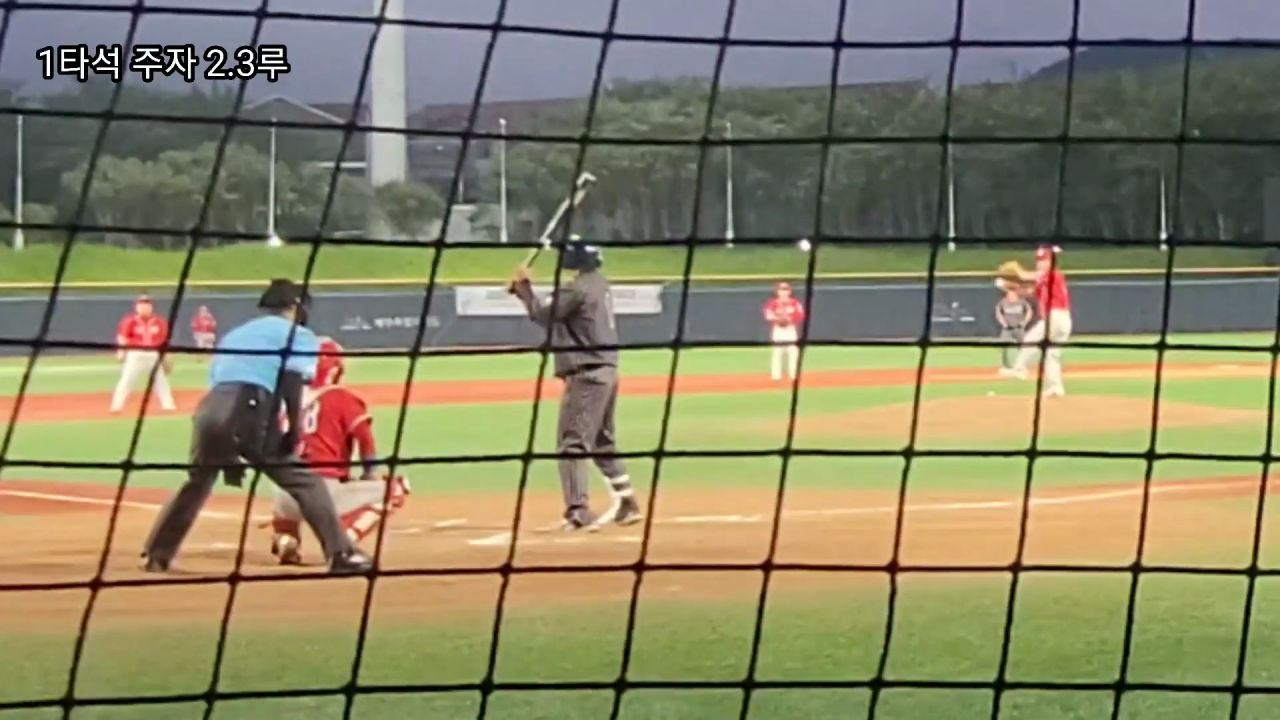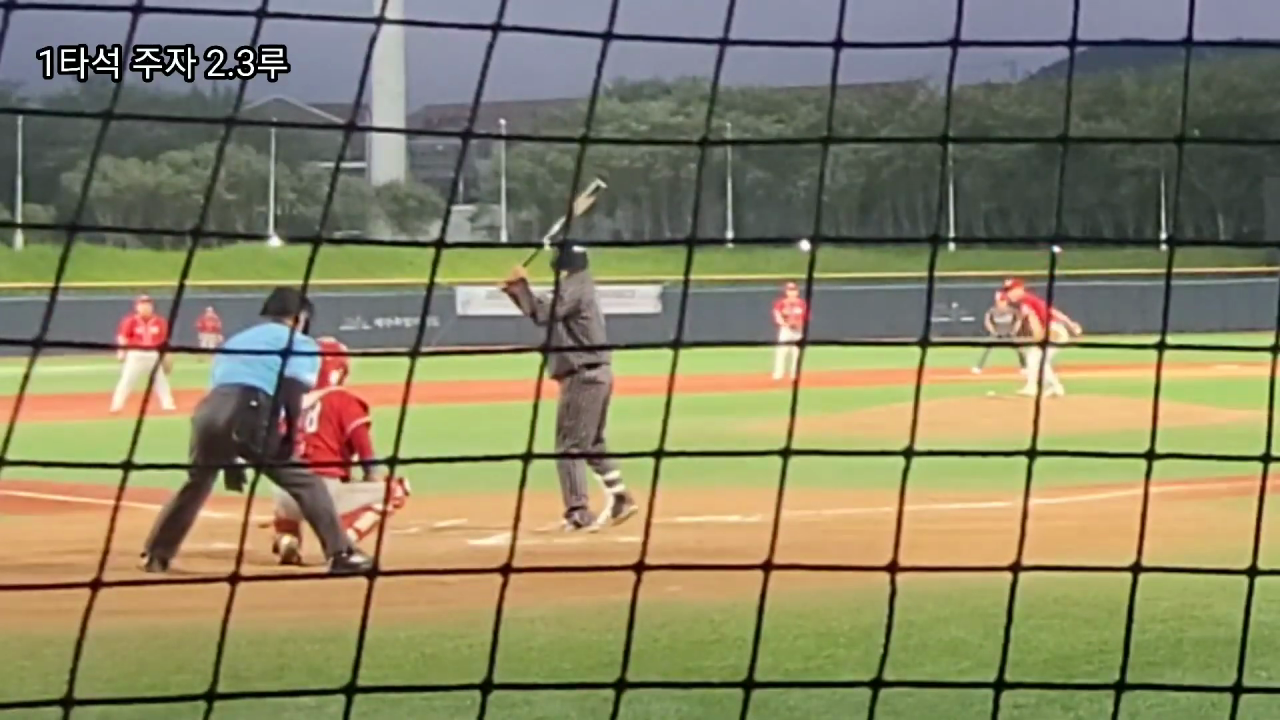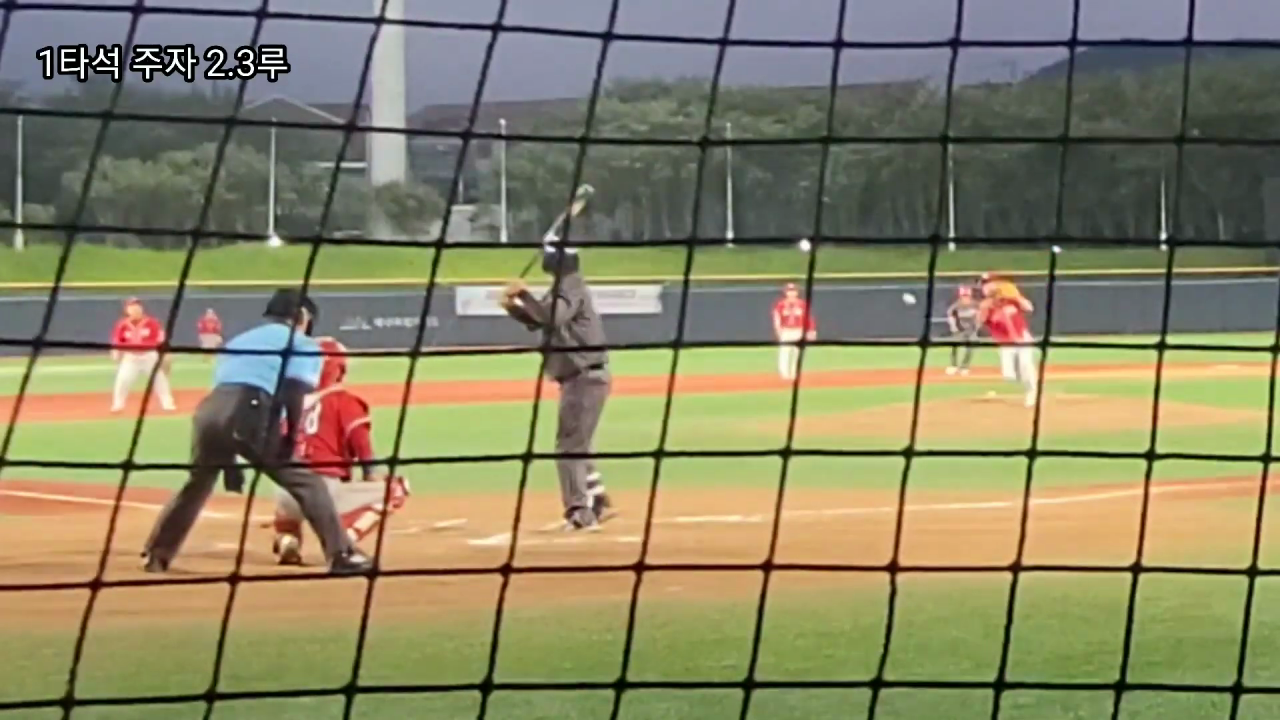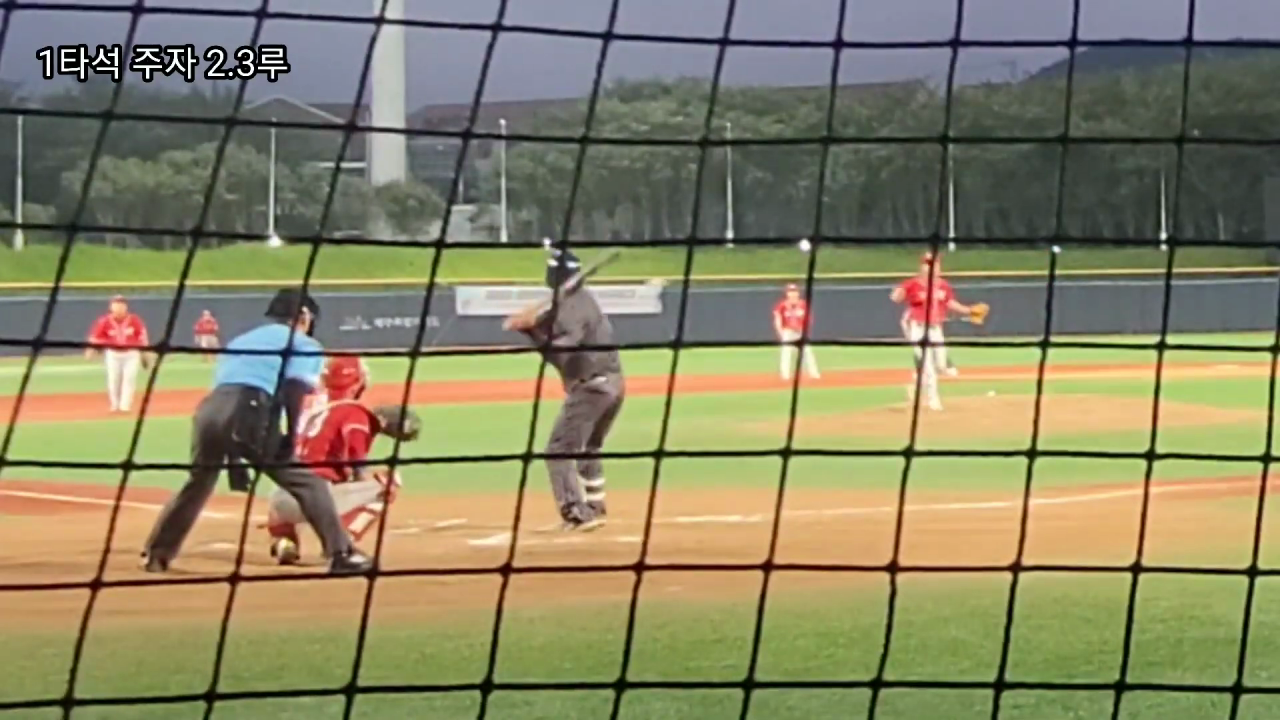
dt=0.5s
person 1, frame 1
left shoulder: (234, 334)
right shoulder: (297, 334)
right elbow: (292, 379)
left wrist: (229, 456)
right wrist: (295, 427)
left hip: (210, 409)
right hip: (250, 410)
left knee: (196, 484)
right knee: (305, 482)
left ankle: (156, 555)
right ankle: (341, 554)
person 1, frame 2
left shoulder: (235, 340)
right shoulder: (299, 342)
right elbow: (292, 387)
left wrist: (230, 459)
right wrist: (291, 433)
left hip: (209, 411)
right hip: (249, 413)
left knee: (196, 484)
right knee: (305, 483)
left ankle: (155, 555)
right ankle: (341, 554)
person 1, frame 3
left shoulder: (238, 340)
right shoulder: (301, 343)
right elbow: (294, 387)
left wrist: (229, 460)
right wrist: (292, 433)
left hip: (210, 410)
right hip: (250, 412)
left knee: (197, 484)
right knee: (306, 482)
left ankle: (156, 554)
right ankle: (341, 554)
person 1, frame 4
left shoulder: (239, 340)
right shoulder: (304, 344)
right elbow: (294, 388)
left wrist: (234, 457)
right wrist: (291, 434)
left hip: (210, 410)
right hip: (250, 414)
left knee: (197, 484)
right knee: (307, 483)
left ankle: (155, 555)
right ankle: (341, 554)
person 2, frame 1
left shoulder: (579, 288)
right shoulder: (597, 284)
left elbow: (542, 315)
right elbow: (554, 309)
left wrist: (524, 284)
right wrist: (522, 291)
left hip: (586, 375)
right hip: (605, 373)
left knee: (572, 444)
right knee: (603, 443)
left ankle: (579, 512)
right ankle: (626, 504)
person 2, frame 2
left shoulder: (573, 287)
right shoulder: (578, 284)
left elbow: (541, 314)
right elbow: (545, 312)
left wrist: (521, 283)
right wrist: (515, 292)
left hip: (582, 376)
right hip: (597, 374)
left knee: (570, 447)
right knee: (593, 443)
left ankle: (580, 514)
right ankle: (621, 499)
person 2, frame 3
left shoulder: (571, 289)
right shoulder: (564, 288)
left elbow: (550, 318)
right elbow: (536, 320)
left wrist: (523, 294)
right wrist: (513, 305)
left hip: (584, 378)
right hip: (585, 377)
left knee: (569, 447)
right knee: (574, 444)
left ankle: (580, 515)
right ankle: (598, 501)
person 2, frame 4
left shoulder: (574, 308)
right shoulder: (567, 302)
left elbow: (559, 350)
right elbow: (544, 328)
left wrist: (530, 325)
right wrist: (528, 322)
left hip: (591, 387)
right hip: (610, 385)
left knee: (559, 450)
right knee: (588, 449)
left ankle: (577, 512)
right ankle: (594, 507)
person 3, frame 1
right shoulder: (340, 397)
right elbow: (364, 435)
right wrist: (371, 472)
left hip: (285, 496)
right hip: (323, 491)
right knee: (395, 489)
left ankle: (286, 540)
person 3, frame 2
right shoulder: (342, 399)
right elbow: (361, 439)
right wrist: (372, 475)
left hip: (287, 496)
right hip: (325, 491)
right knee: (395, 490)
left ankle: (286, 539)
person 3, frame 3
right shoulder: (343, 400)
right elbow: (360, 439)
right wrist: (371, 475)
left hip: (289, 497)
right hip: (326, 492)
right knee: (394, 489)
left ankle: (287, 539)
person 3, frame 4
left shoulder: (316, 405)
right shoulder: (354, 411)
right elbow: (355, 447)
right wrist: (363, 477)
left hip: (281, 500)
right knee: (387, 483)
left ankle: (284, 542)
